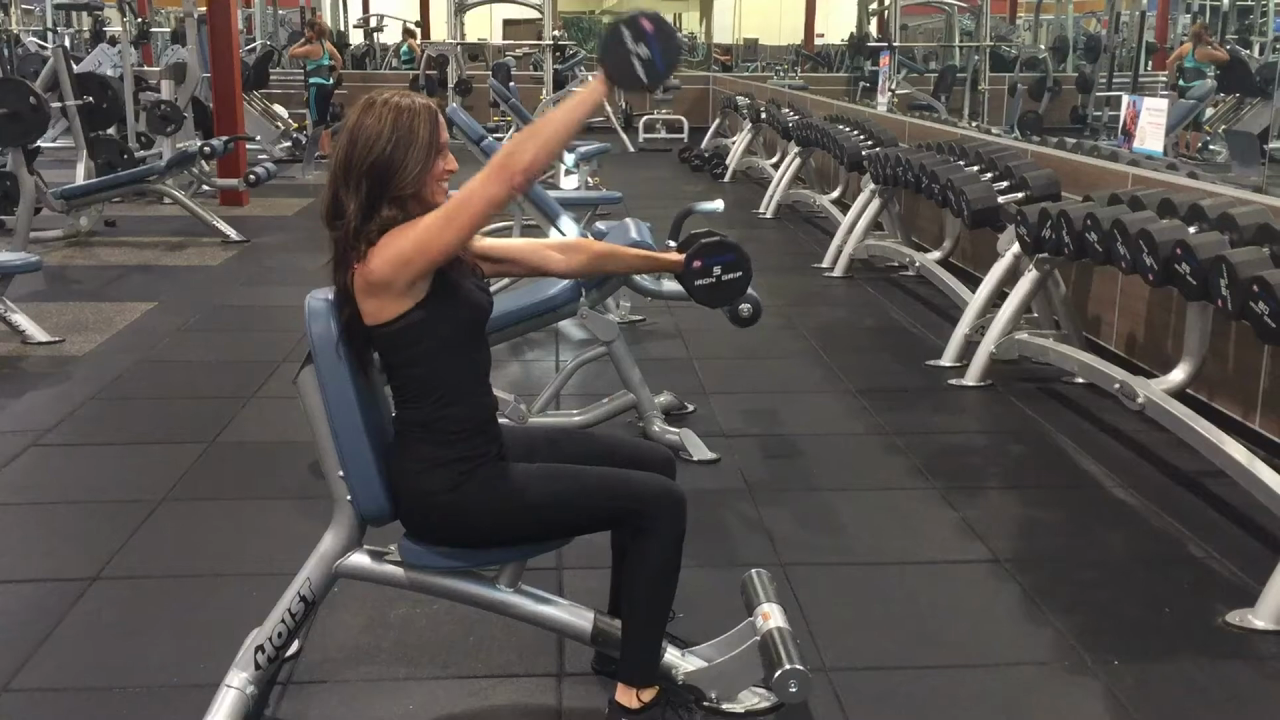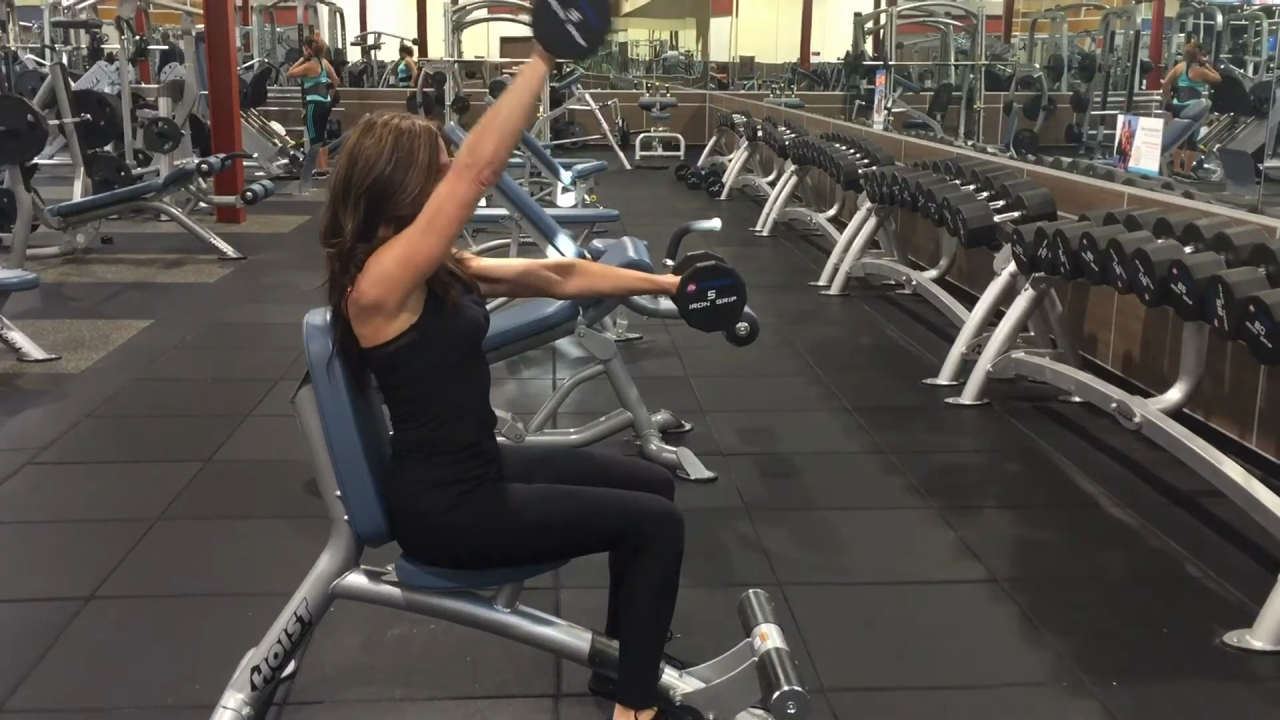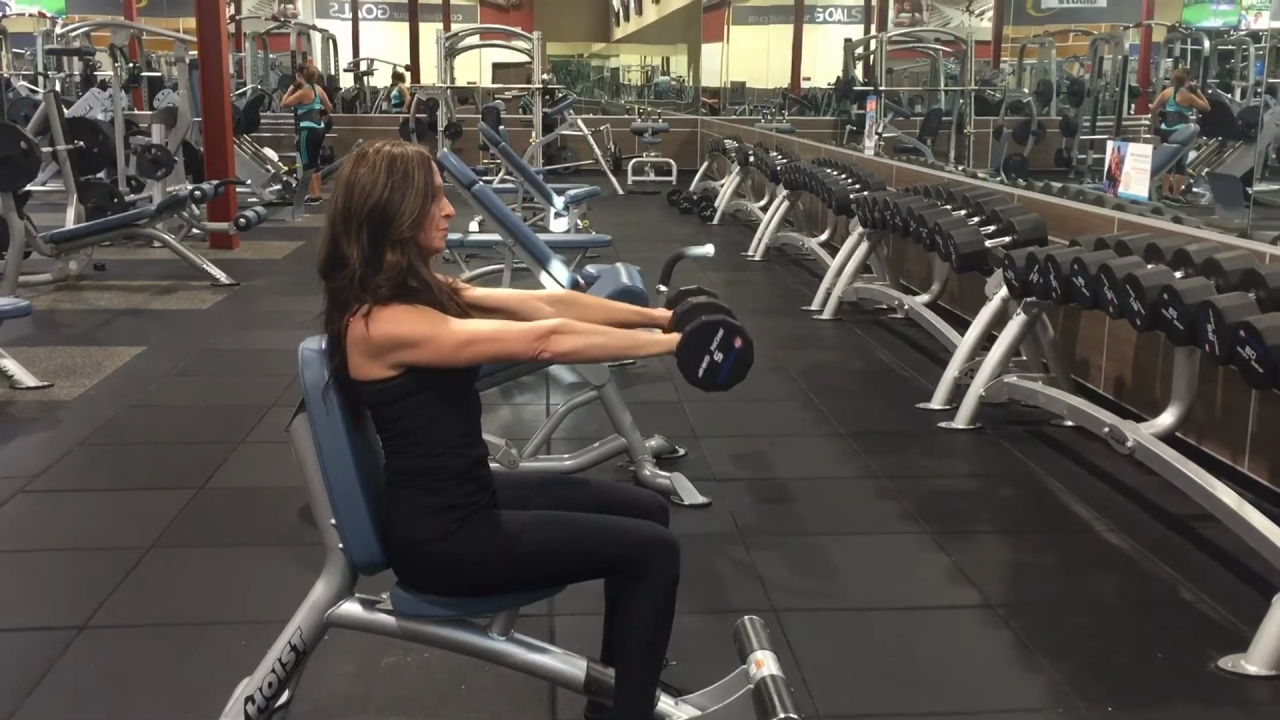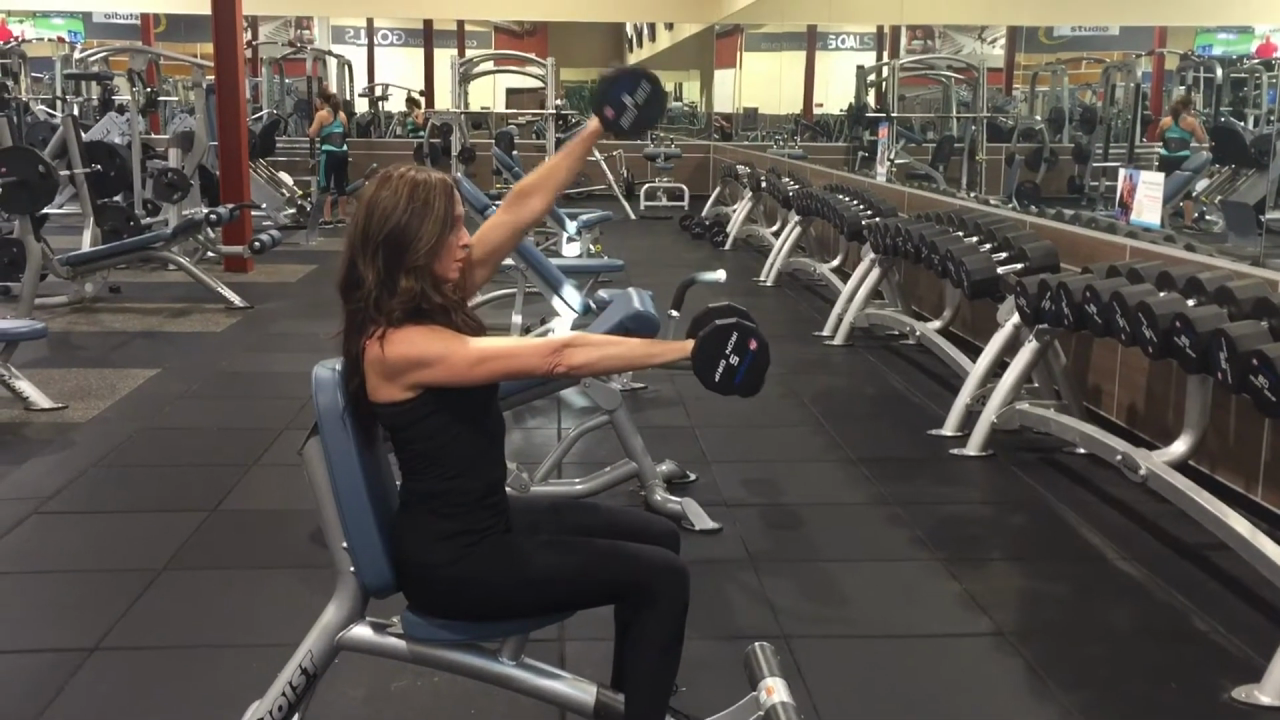
dt=1s
person 1, frame 1
left shoulder: (429, 253)
right shoulder: (387, 261)
left elbow: (557, 253)
right elbow: (510, 174)
left wrist: (667, 259)
right wrist: (602, 84)
left hip: (475, 451)
right hip: (447, 488)
left knee: (654, 464)
right knee: (659, 504)
left ankle: (629, 641)
person 1, frame 2
left shoulder: (433, 271)
right shoulder: (379, 280)
left elbow: (554, 275)
right elbow: (477, 172)
left wrist: (663, 284)
right wrist: (539, 61)
left hip: (476, 466)
right hip: (446, 507)
left knee: (651, 485)
right knee: (657, 522)
left ankle: (625, 656)
person 1, frame 3
left shoulder: (416, 291)
right shoulder: (380, 323)
left elbow: (544, 304)
right elbow: (541, 340)
left wrist: (657, 317)
right wrist: (669, 343)
left hip: (469, 494)
right hip: (440, 535)
left knee: (646, 512)
right knee: (653, 551)
person 1, frame 4
left shoulder: (432, 299)
right shoulder: (398, 346)
left elbow: (523, 208)
right elbow: (556, 356)
left wrist: (593, 133)
right wrist: (686, 348)
left hip: (482, 518)
right hip: (452, 559)
left knee: (657, 538)
right knee: (663, 576)
